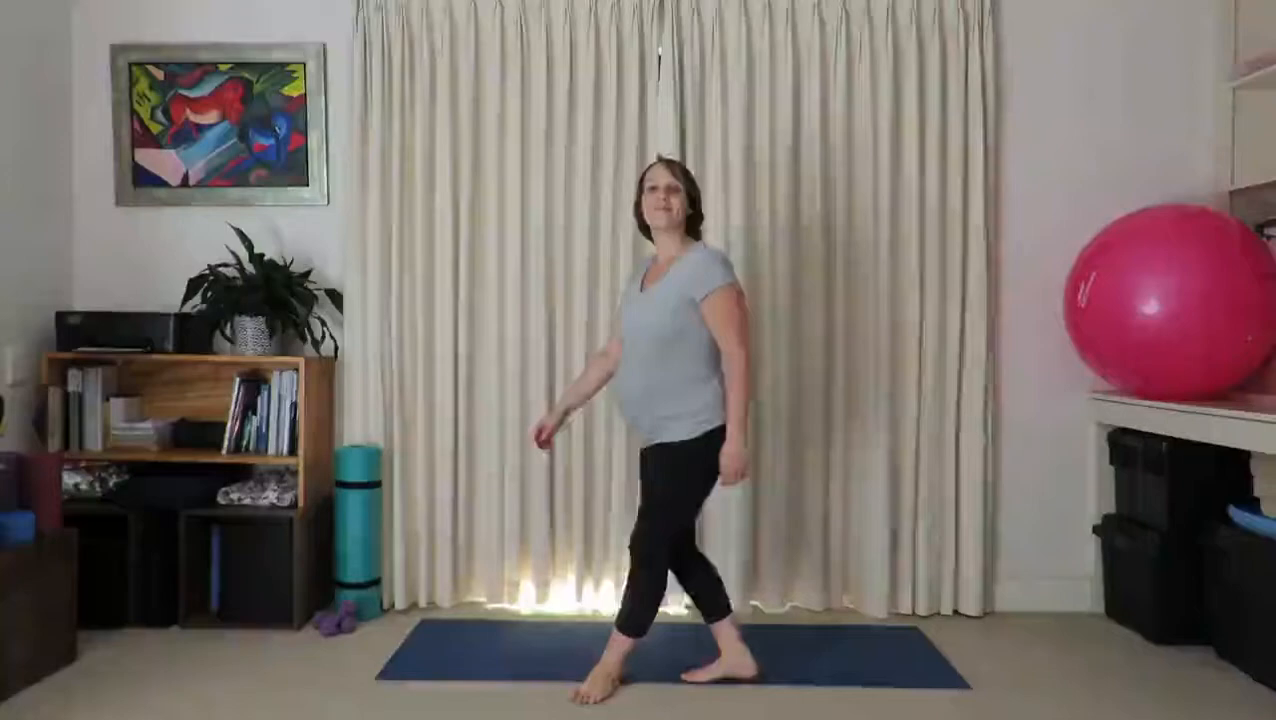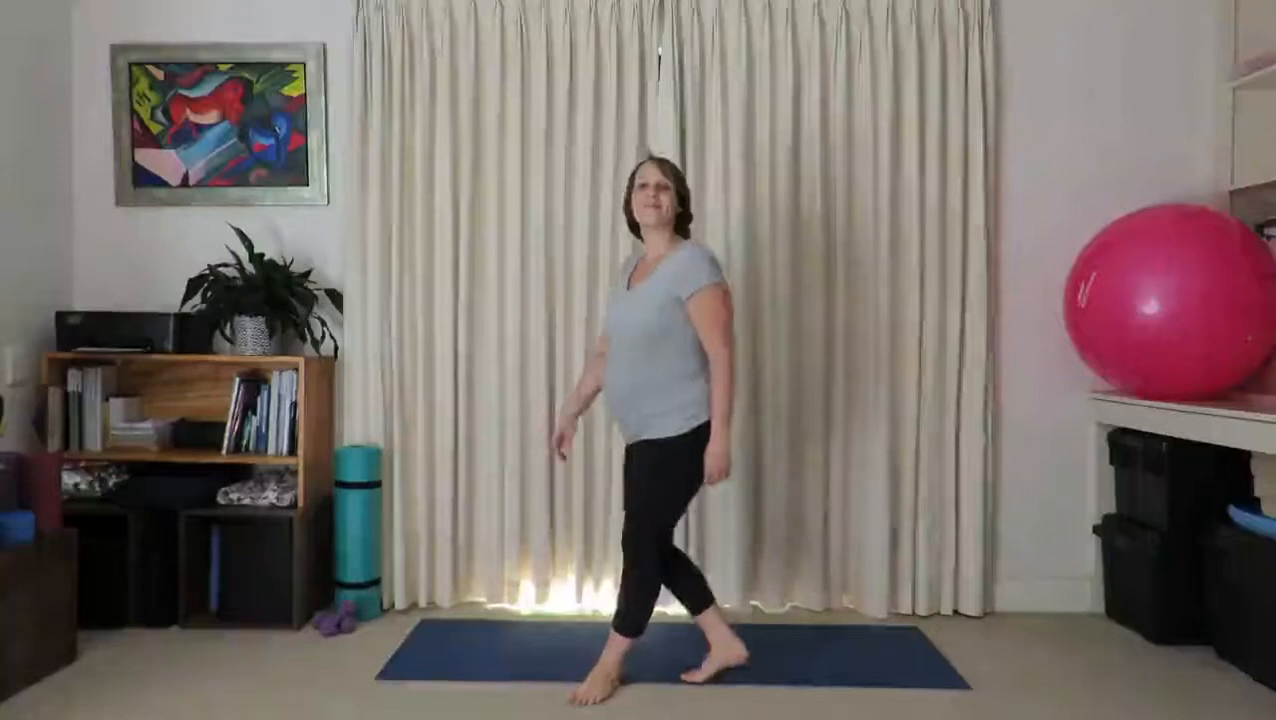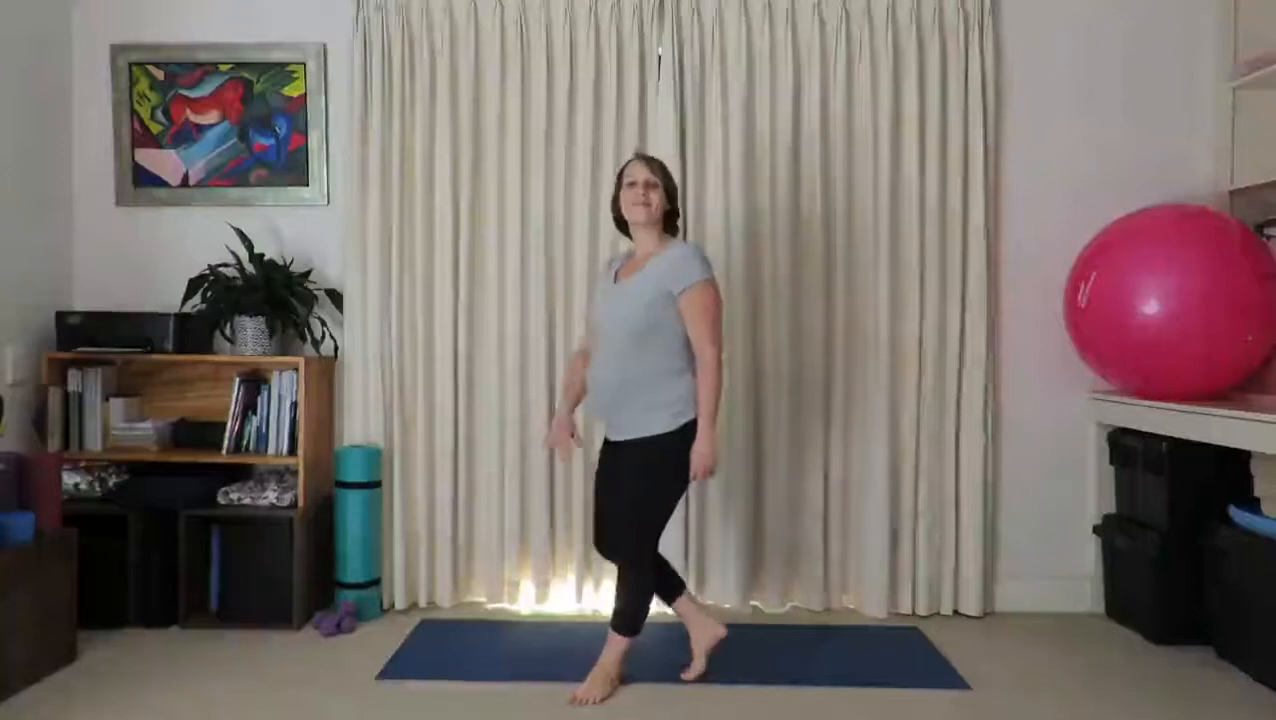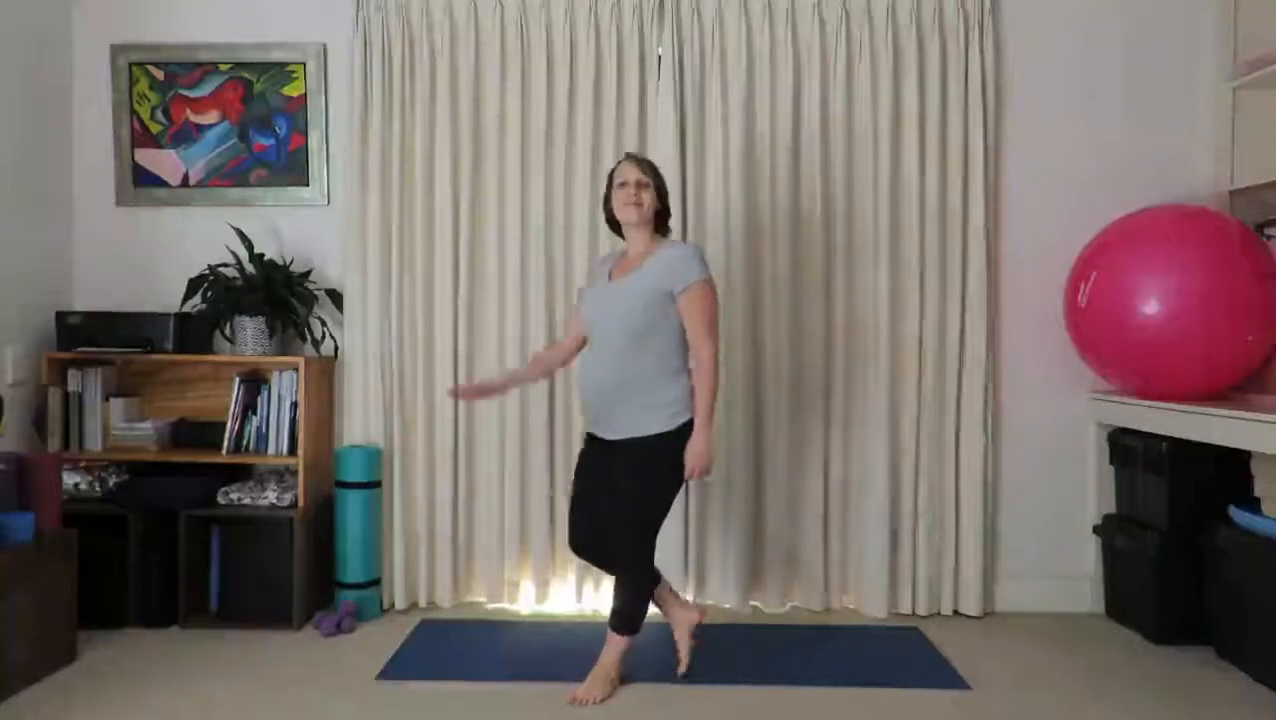
dt=0.1s
person 1, frame 1
left shoulder: (707, 265)
right shoulder: (641, 273)
left elbow: (736, 354)
right elbow: (611, 355)
left wrist: (735, 435)
right wrist: (560, 410)
left hip: (692, 438)
right hip: (660, 437)
left knee: (650, 545)
right knee: (675, 545)
left ankle: (611, 662)
right ankle: (735, 654)
person 1, frame 2
left shoulder: (694, 263)
right shoulder: (628, 269)
left elbow: (721, 352)
right elbow: (603, 354)
left wrist: (718, 439)
right wrist: (569, 414)
left hip: (679, 434)
right hip: (644, 436)
left knee: (639, 543)
right knee: (653, 543)
left ankle: (610, 663)
right ankle: (725, 643)
person 1, frame 3
left shoulder: (684, 261)
right shoulder: (613, 269)
left elbow: (707, 351)
right elbow: (589, 353)
left wrist: (702, 436)
right wrist: (563, 411)
left hip: (665, 431)
right hip: (623, 434)
left knee: (632, 544)
right knee: (613, 541)
left ankle: (609, 665)
right ankle: (703, 625)
person 1, frame 4
left shoulder: (681, 260)
right shoulder: (601, 269)
left elbow: (705, 350)
right elbow: (565, 347)
left wrist: (703, 431)
right wrist: (499, 383)
left hip: (660, 432)
right hip: (605, 433)
left knee: (631, 543)
right knee: (586, 538)
left ankle: (610, 664)
right ankle: (677, 610)
